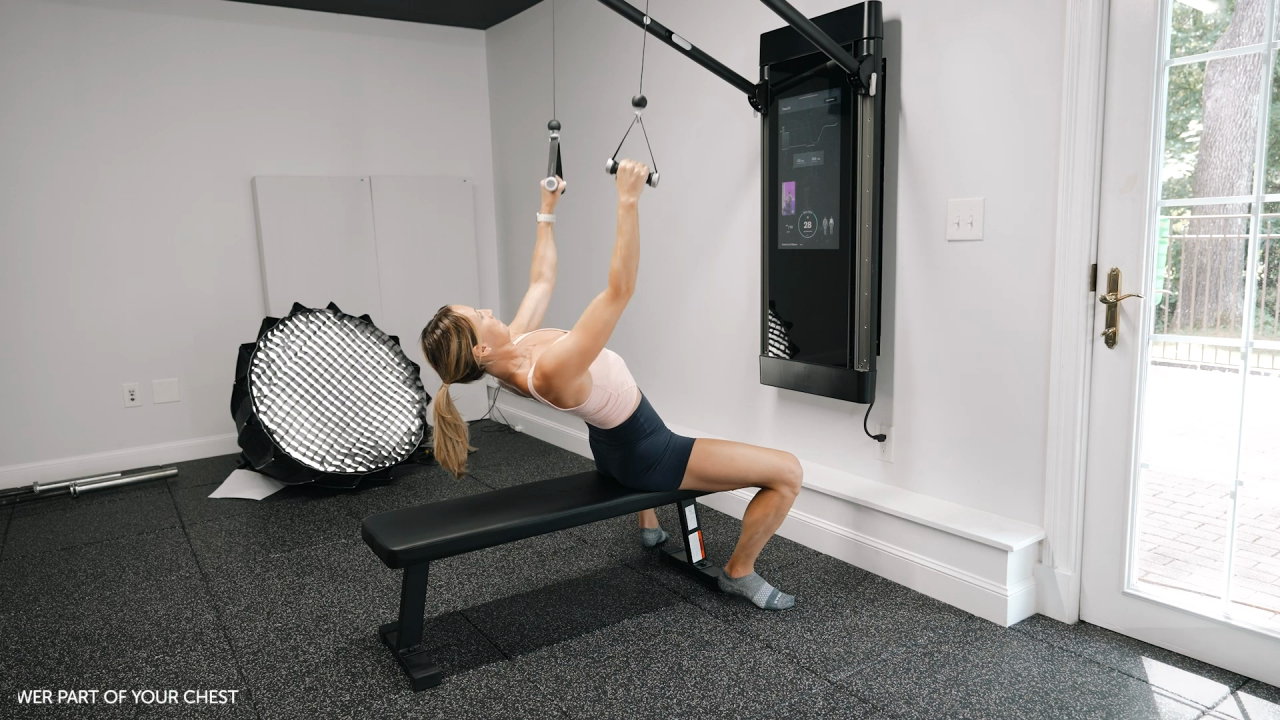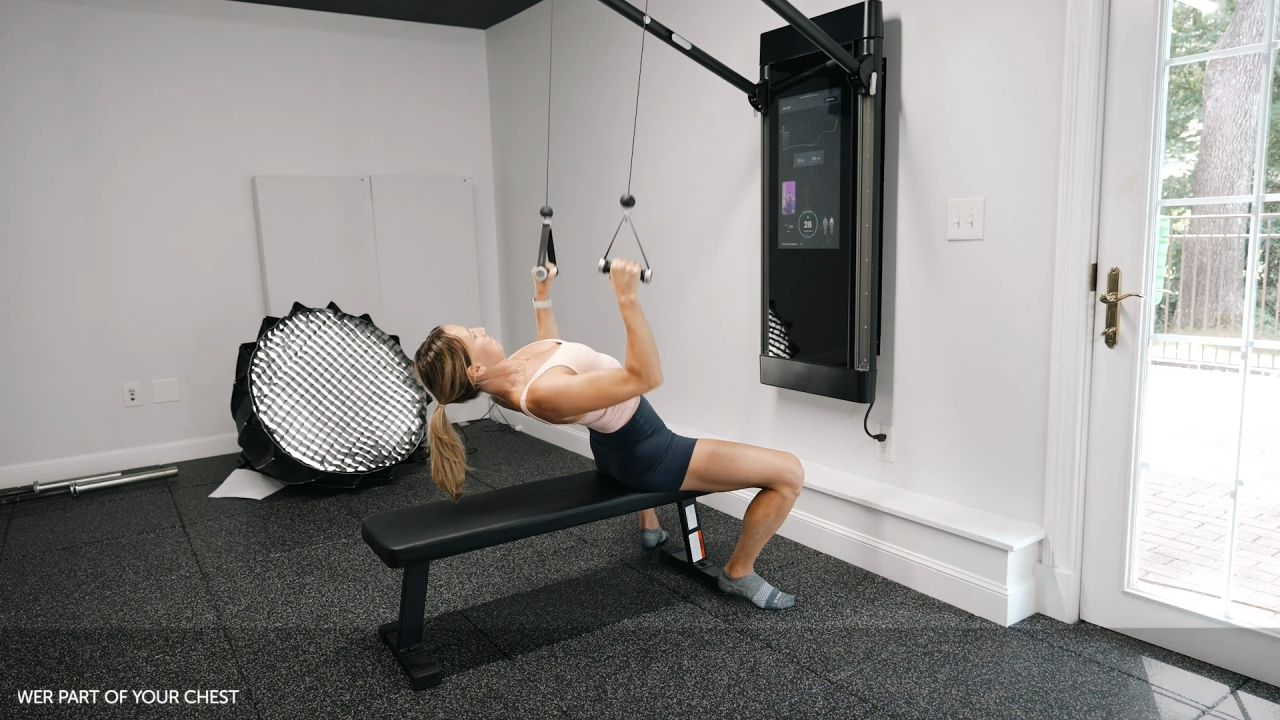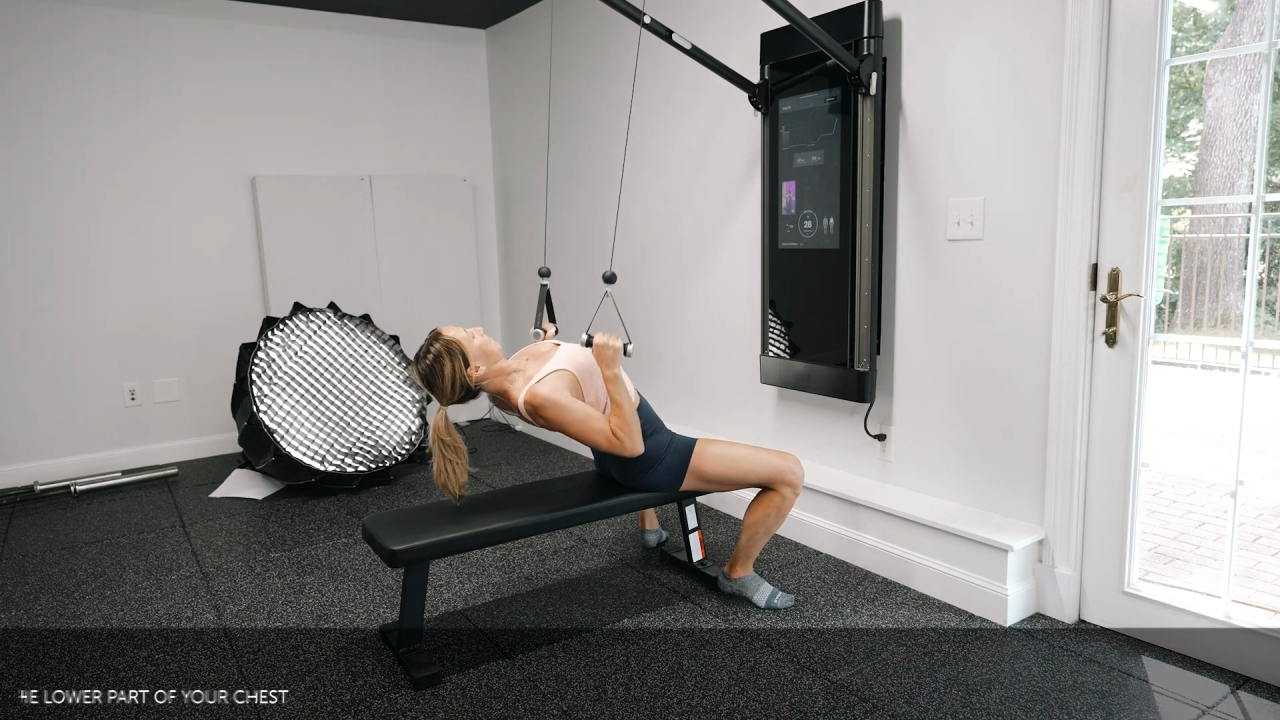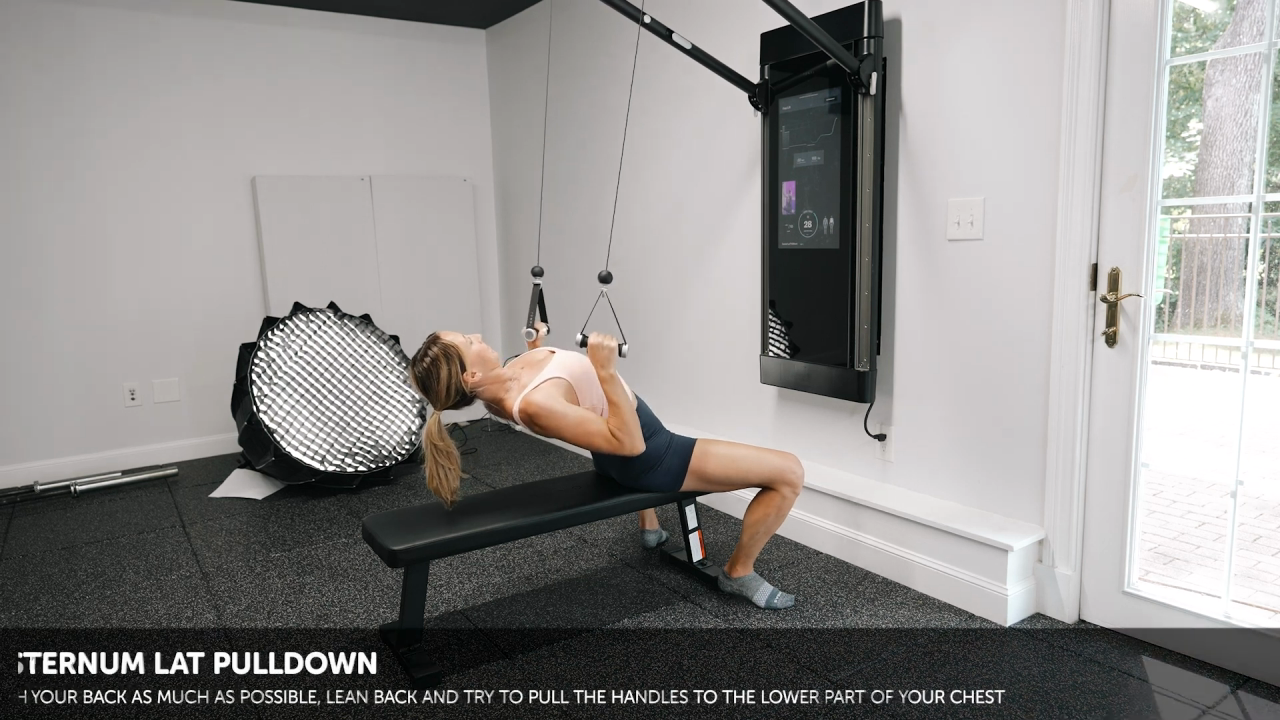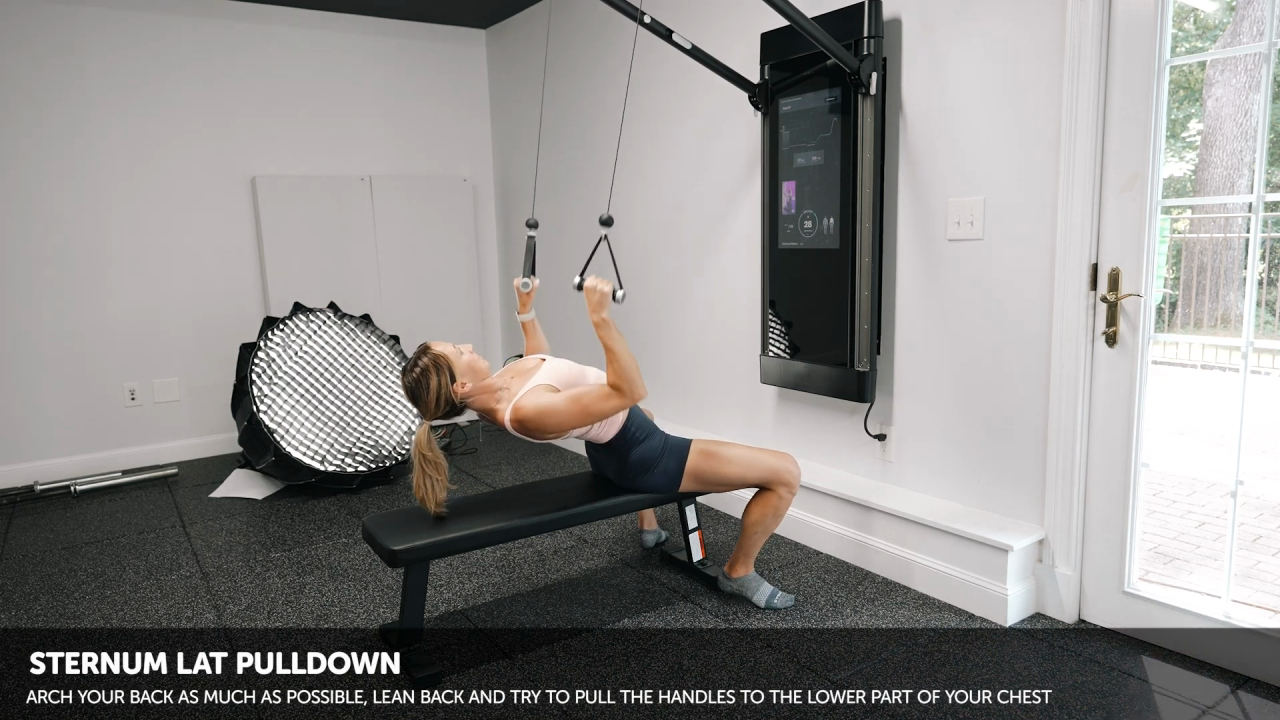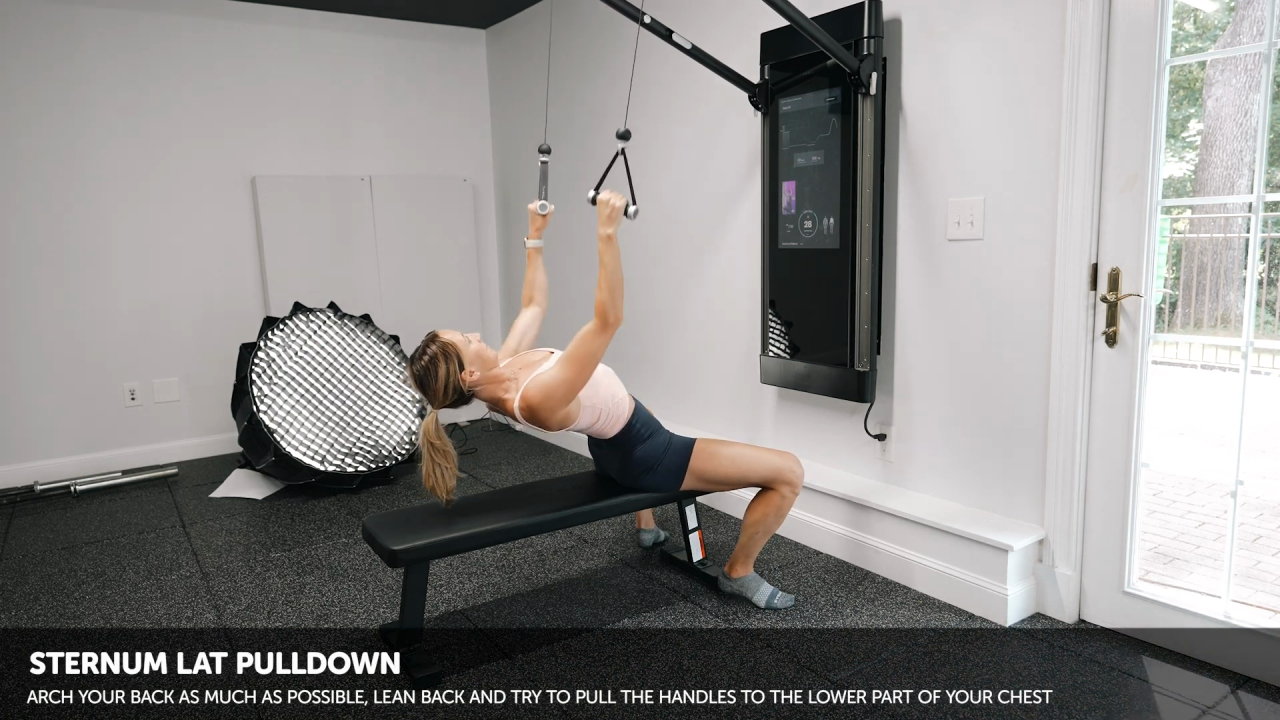
dt=0.5s
person 1, frame 1
left shoulder: (512, 349)
right shoulder: (549, 372)
left elbow: (542, 281)
right elbow: (620, 291)
left wrist: (547, 210)
right wrist: (627, 202)
left hip: (616, 444)
right hip: (644, 454)
right knee: (788, 472)
left ankle: (649, 525)
right ankle: (739, 574)
person 1, frame 2
left shoulder: (507, 377)
right shoulder: (543, 393)
left elbow: (547, 349)
right elbow: (646, 376)
left wrist: (542, 295)
right wrist: (627, 297)
left hip: (617, 444)
right hip: (645, 456)
right knee: (788, 472)
left ankle: (649, 526)
right ankle: (738, 574)
person 1, frame 3
left shoulder: (505, 378)
right shoulder: (539, 396)
right elbow: (631, 444)
left wrist: (543, 342)
right wrist: (609, 369)
left hip: (613, 452)
right hip: (649, 455)
right knee: (789, 473)
left ankle: (650, 527)
right ankle: (739, 574)
person 1, frame 4
left shoulder: (501, 387)
right shoulder: (533, 404)
right elbow: (631, 442)
left wrist: (533, 348)
right wrist: (604, 368)
left hip: (614, 454)
right hip: (647, 457)
right knee: (789, 472)
left ankle: (649, 526)
right ankle: (739, 573)
person 1, frame 5
left shoulder: (494, 391)
right shoulder: (525, 412)
left elbow: (538, 362)
right elbow: (630, 391)
left wrist: (525, 310)
right wrist: (600, 316)
left hip: (618, 446)
right hip: (640, 458)
left knee: (644, 413)
right knee: (785, 472)
left ankle: (648, 528)
right ankle: (738, 574)
person 1, frame 6
left shoulder: (501, 373)
right shoulder: (535, 399)
left elbow: (533, 305)
right elbow: (609, 320)
left wrist: (535, 237)
right wrist: (607, 233)
left hip: (616, 446)
right hip: (646, 457)
right knee: (788, 472)
left ankle: (646, 526)
right ankle: (739, 574)
